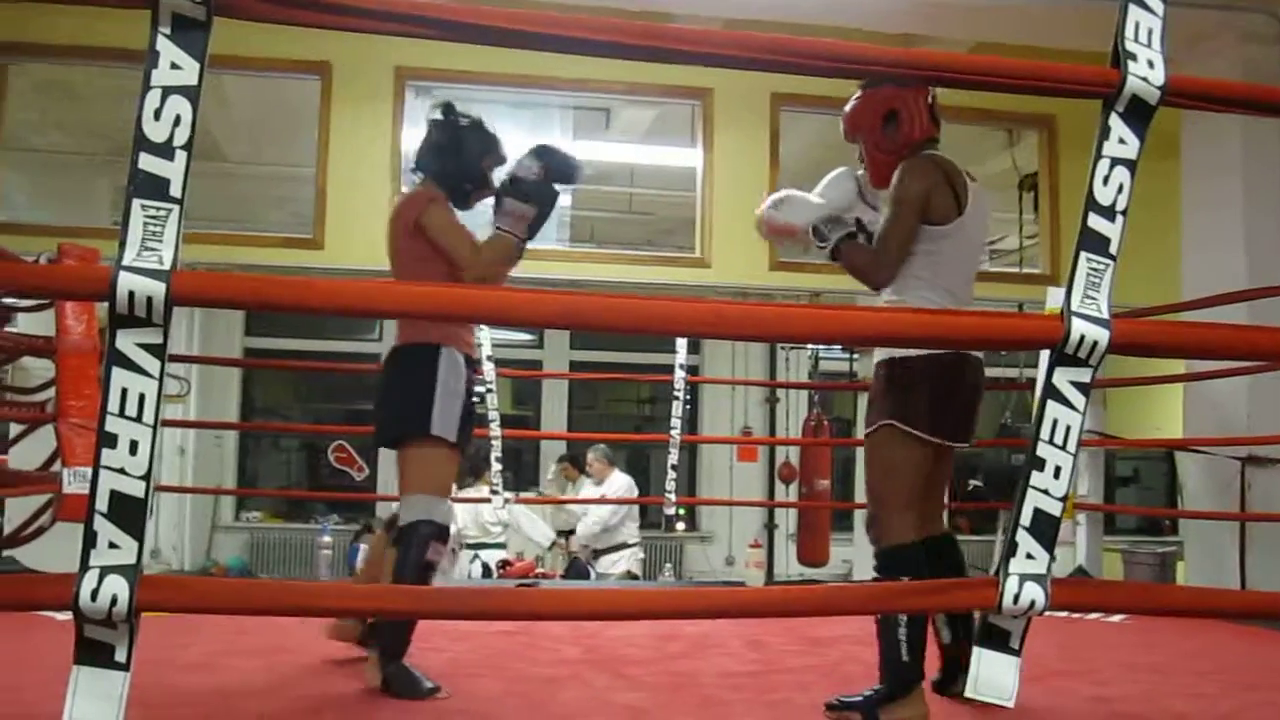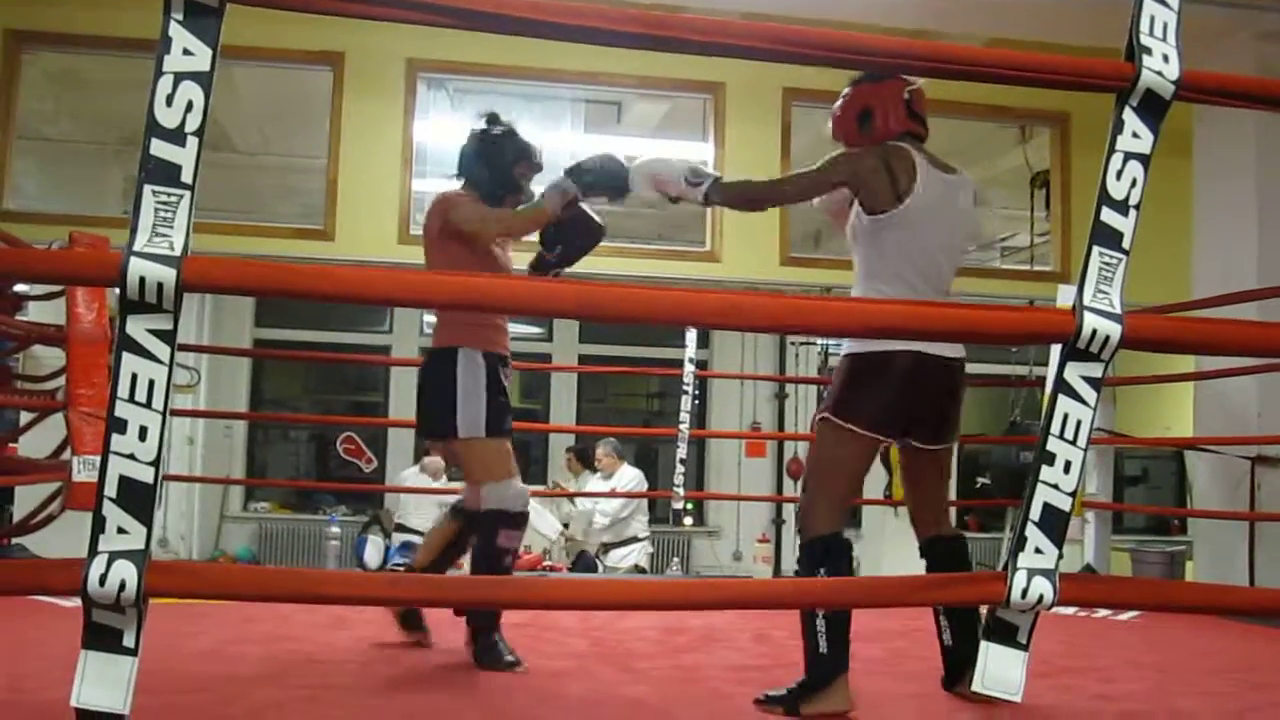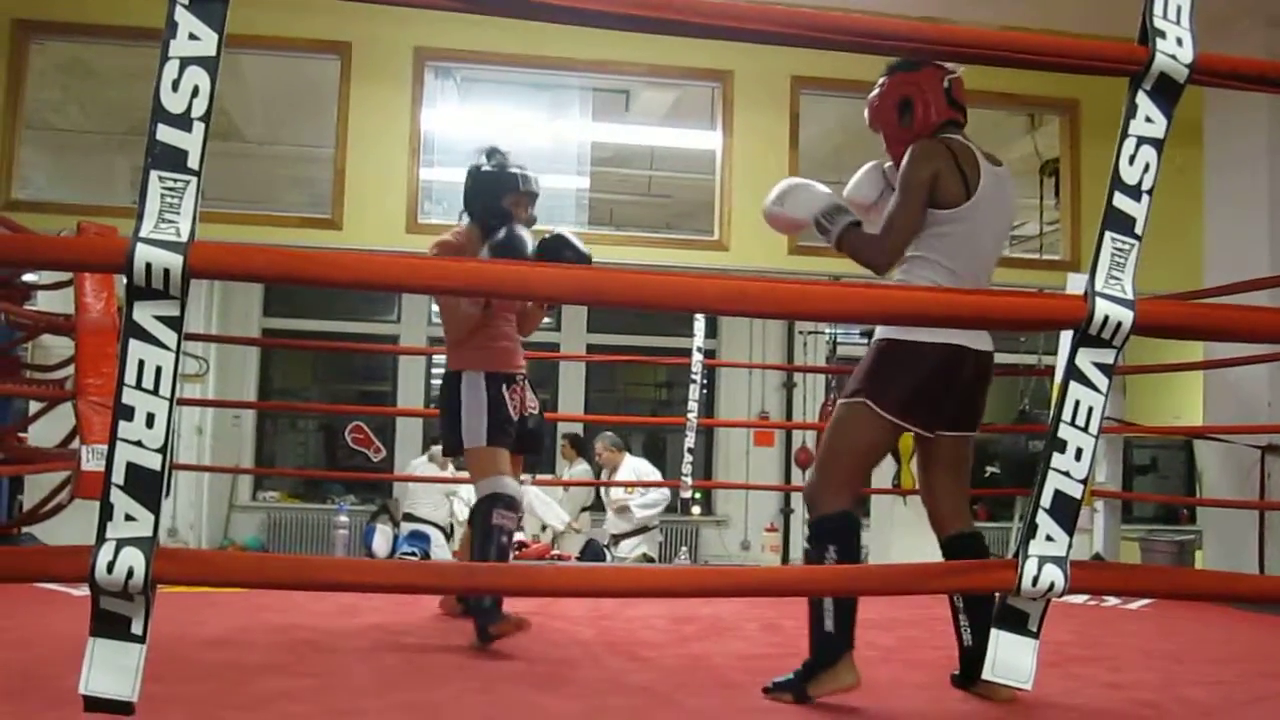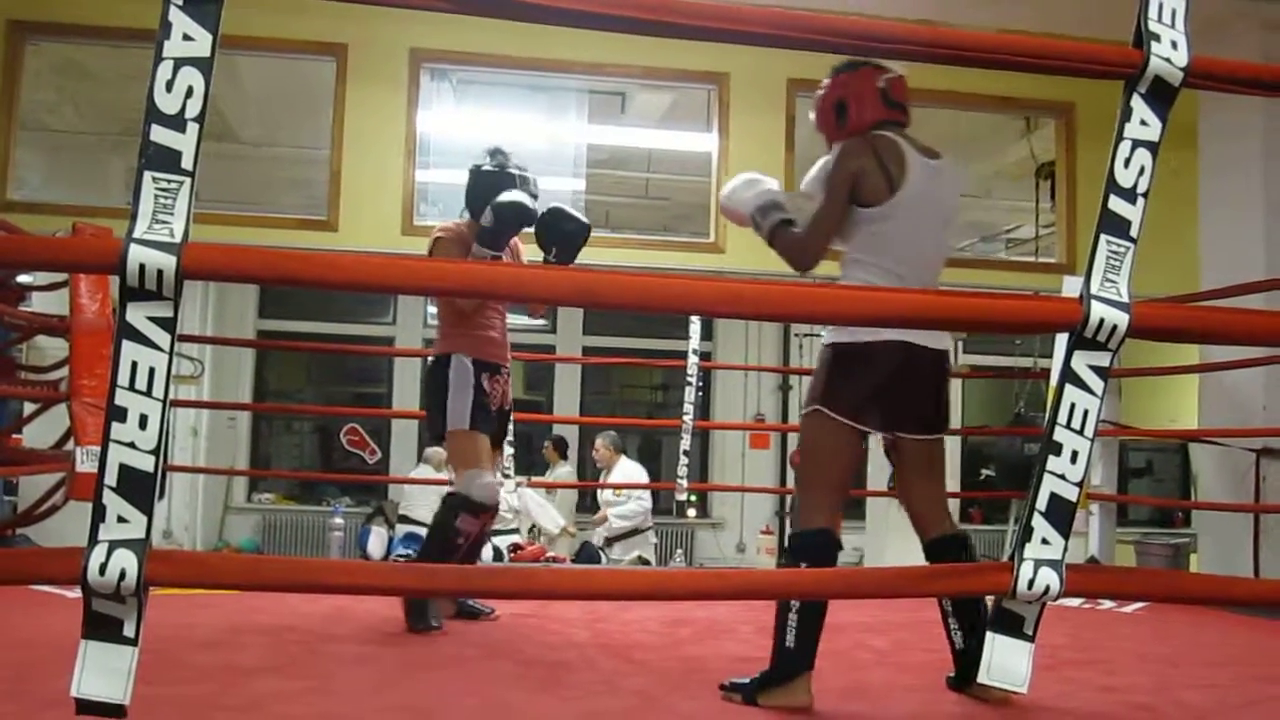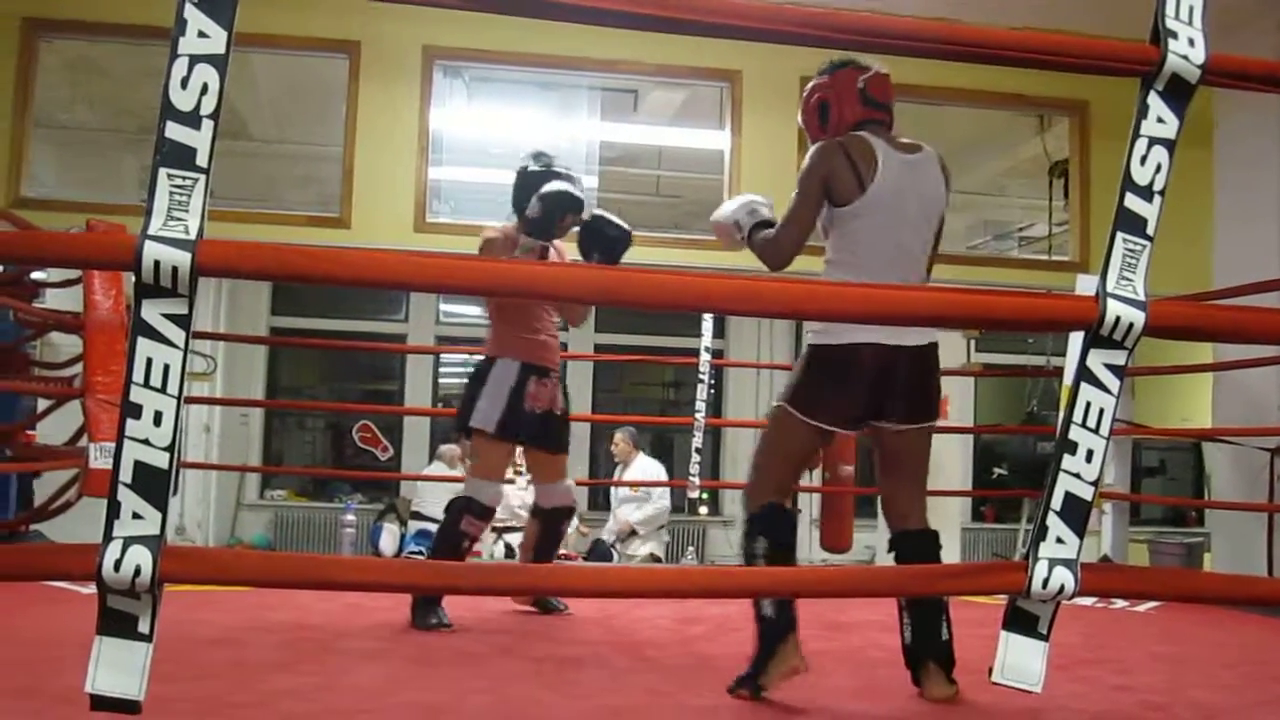
dt=0.4s
person 1, frame 1
left shoulder: (921, 171)
right shoulder: (964, 186)
left elbow: (877, 272)
left wrist: (820, 224)
right wrist: (865, 219)
left hip: (918, 363)
right hip: (959, 363)
left knee: (892, 527)
right knee: (923, 522)
person 1, frame 2
left shoulder: (875, 161)
right shoulder: (961, 187)
left elbow: (760, 195)
left wrist: (687, 179)
left hip: (881, 357)
right hip: (940, 361)
left knee: (821, 514)
right knee: (932, 519)
right ankle: (967, 664)
person 1, frame 3
left shoulder: (930, 155)
right shoulder: (998, 175)
left elbow: (884, 258)
left wrist: (826, 215)
right wrist: (888, 207)
left hip: (915, 345)
right hip: (969, 352)
left knee: (829, 489)
right knee: (952, 513)
left ankle: (830, 658)
right ankle: (984, 664)
person 1, frame 4
left shoulder: (857, 154)
right shoulder: (945, 170)
left elbow: (804, 255)
left wrist: (764, 210)
left hip: (863, 346)
right hip: (926, 351)
left knee: (815, 507)
right knee: (933, 515)
left ankle: (790, 673)
right ankle: (976, 663)
person 1, frame 5
left shoulder: (834, 156)
right shoulder: (934, 165)
left elbow: (778, 256)
left wrist: (749, 224)
left hip: (842, 347)
right hip: (913, 351)
left knee: (766, 488)
right knee: (908, 510)
left ankle: (779, 642)
right ankle: (933, 664)
person 2, frame 1
left shoulder: (426, 209)
right shoulder: (426, 201)
left elbow: (477, 281)
right elbow: (483, 268)
left wrist: (522, 214)
right wrist: (523, 201)
left hip: (422, 365)
right hip: (433, 364)
left knee: (417, 509)
right knee: (427, 514)
left ankle: (367, 619)
right ankle: (388, 655)
person 2, frame 2
left shoulder: (483, 231)
right shoulder: (452, 207)
right elbow: (513, 224)
left wrist: (553, 257)
right wrist: (577, 184)
left hip: (483, 366)
right hip: (464, 364)
left knee: (478, 500)
right knee: (504, 500)
right ankle: (485, 632)
person 2, frame 3
left shoulder: (512, 249)
right shoulder: (451, 250)
right elbow: (455, 330)
left hip: (513, 384)
right hip: (474, 384)
left knee: (503, 499)
right knee: (499, 495)
left ankle: (465, 595)
right ankle: (487, 611)
person 2, frame 4
left shoulder: (509, 243)
right shoulder: (450, 239)
left elbow: (532, 304)
right elbow: (464, 302)
left wrist: (558, 255)
right wrist: (487, 242)
left hip: (496, 374)
right hip: (462, 369)
left knee: (481, 496)
right knee: (474, 488)
right ankle: (419, 598)
person 2, frame 5
left shoulder: (557, 252)
right shoulder: (500, 241)
left elbow: (575, 315)
right elbow: (499, 292)
left wrist: (600, 263)
right wrist: (533, 237)
left hip: (546, 379)
right hip: (509, 373)
left knee: (559, 498)
right knee: (483, 492)
right ankle: (428, 597)
